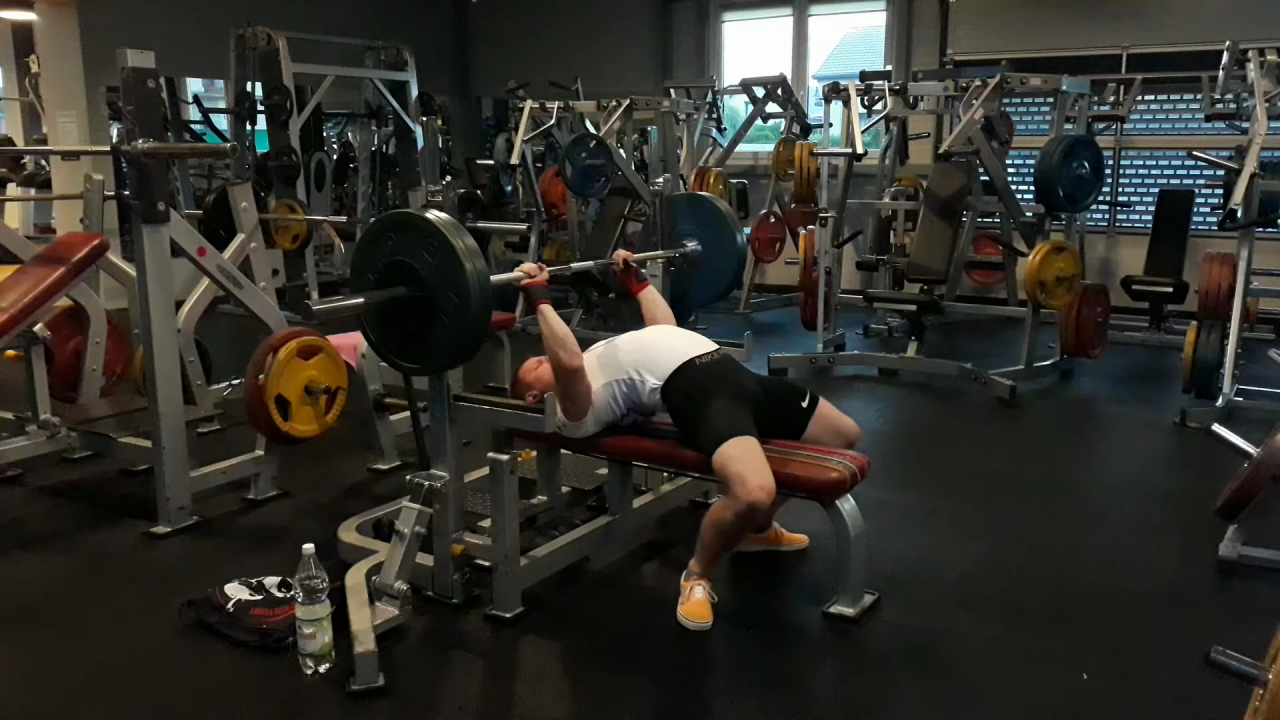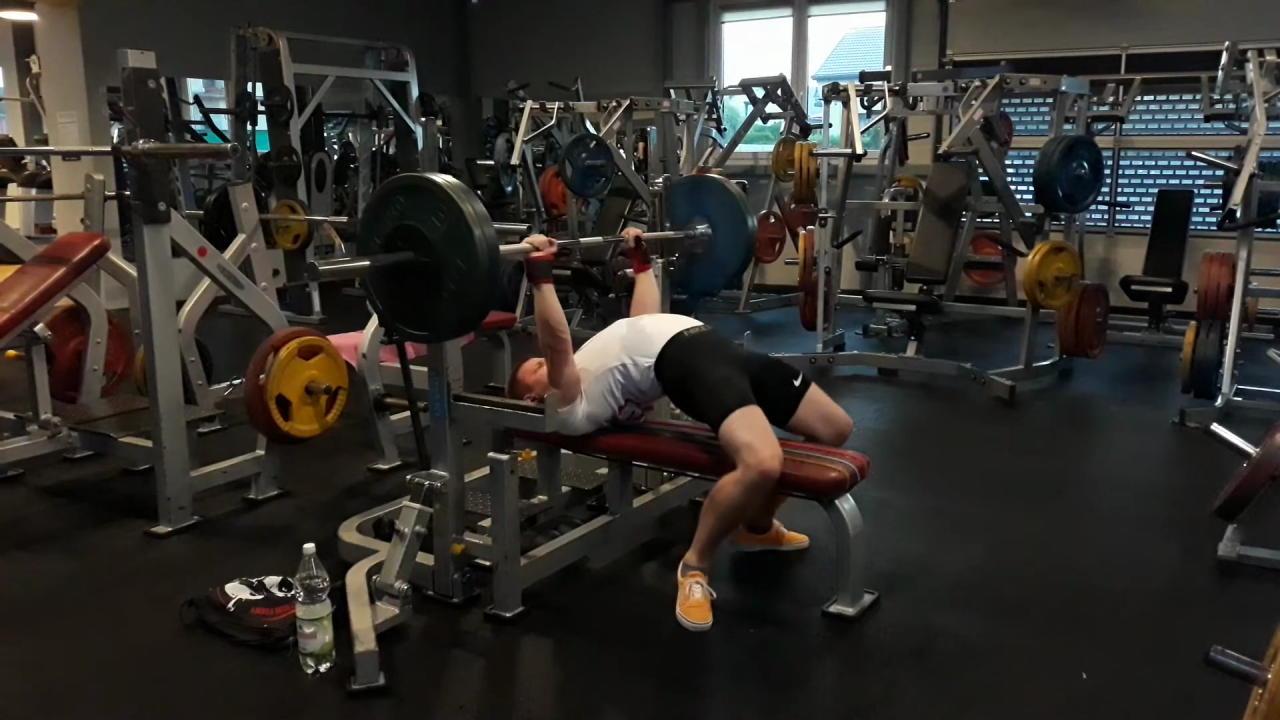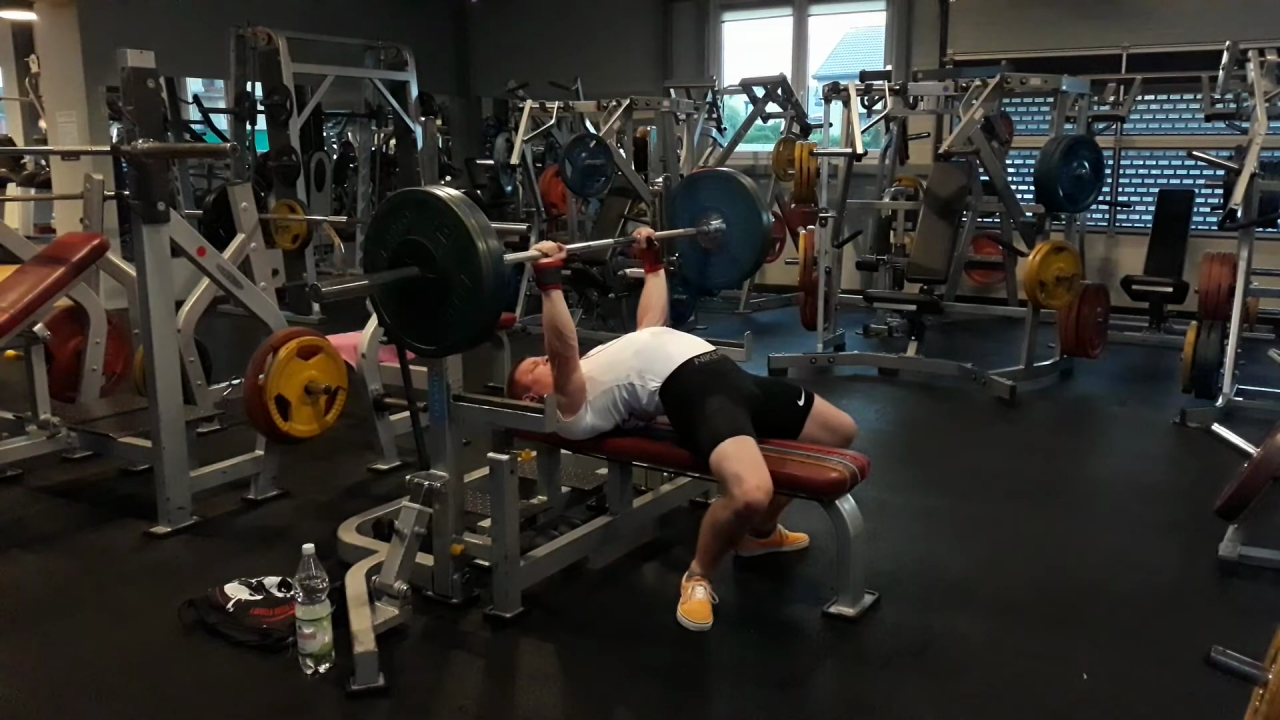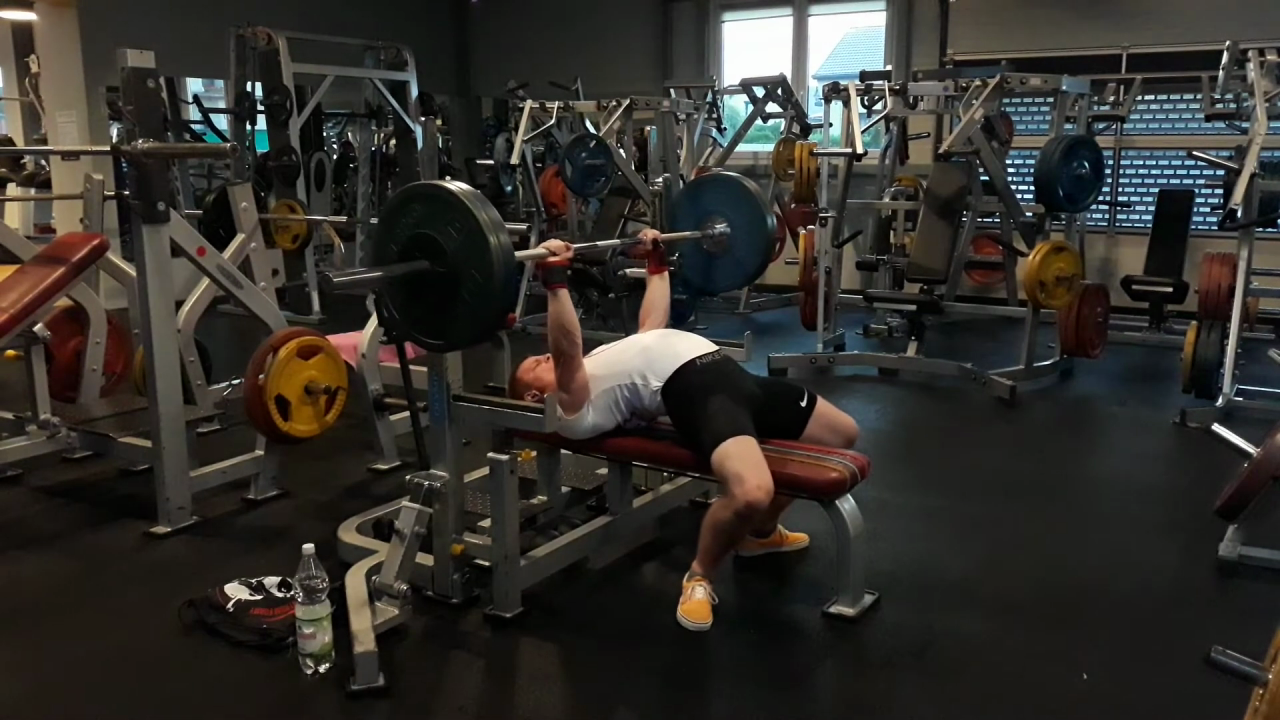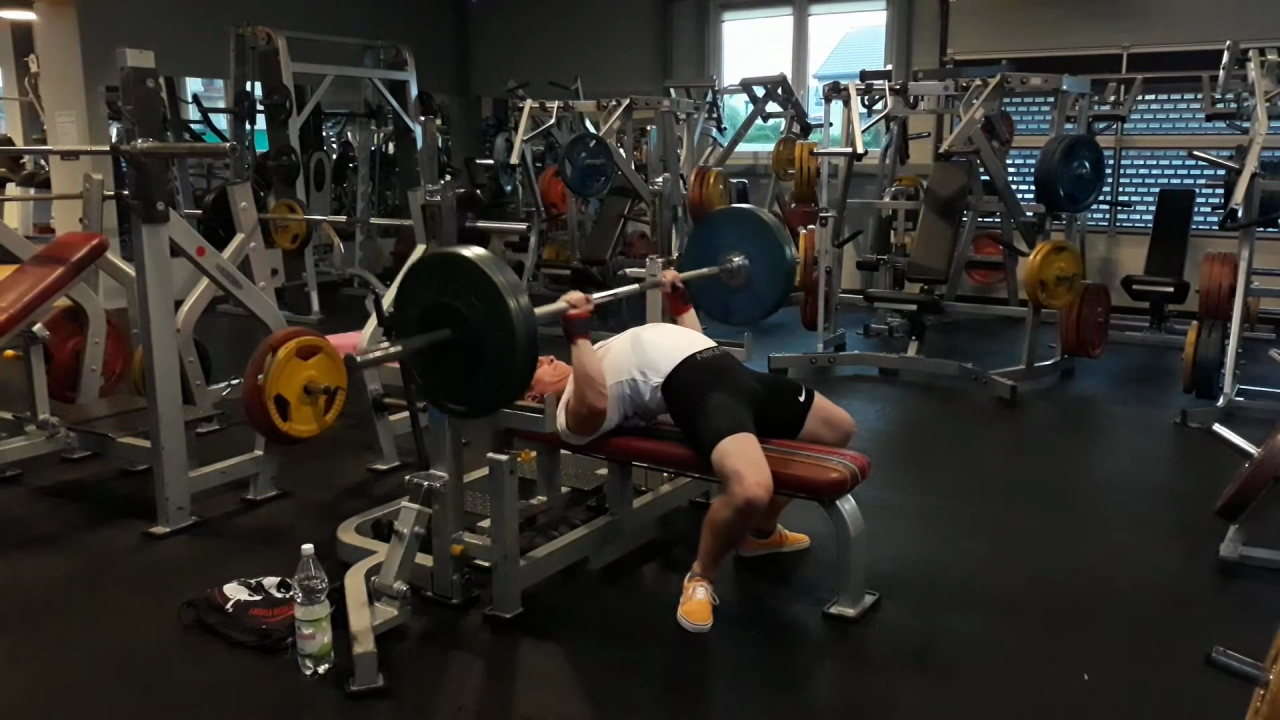
dt=1s
person 1, frame 1
left shoulder: (604, 368)
right shoulder: (574, 412)
left elbow: (665, 330)
right elbow: (570, 362)
left wrist: (635, 278)
right wrist: (540, 299)
left knee: (844, 437)
right knee: (754, 494)
left ankle: (758, 528)
right ankle: (698, 575)
person 1, frame 2
left shoulder: (598, 370)
left elbow: (644, 321)
right elbow: (556, 342)
left wrist: (640, 258)
right wrist: (541, 274)
left knee: (835, 429)
right knee: (762, 465)
left ankle: (758, 525)
right ankle: (694, 567)
person 1, frame 3
left shoulder: (602, 367)
right shoulder: (572, 410)
left elbow: (652, 324)
right elbow: (564, 350)
left wrist: (652, 259)
right wrist: (549, 281)
left knee: (840, 433)
right knee: (751, 494)
left ankle: (761, 532)
right ankle: (698, 576)
person 1, frame 4
left shoulder: (603, 368)
right shoulder: (574, 410)
left elbow: (653, 324)
right elbow: (567, 349)
left wrist: (656, 261)
right wrist: (555, 279)
left knee: (843, 436)
right knee: (752, 493)
left ankle: (760, 532)
right ankle: (699, 577)
person 1, frame 5
left shoulder: (607, 366)
right shoulder: (571, 413)
left elbow: (689, 344)
right elbow: (595, 402)
left wrist: (679, 298)
right wrist: (576, 330)
left knee: (839, 431)
right knee: (751, 491)
left ankle: (760, 531)
right ankle: (700, 578)
